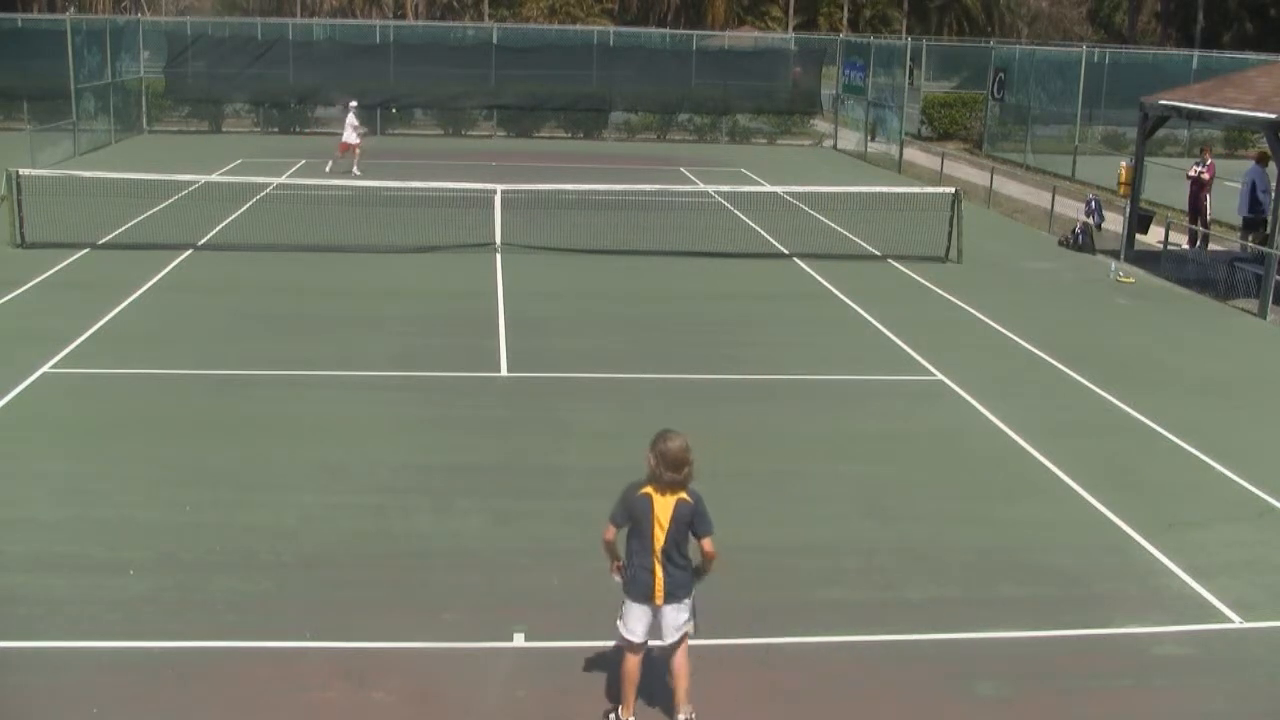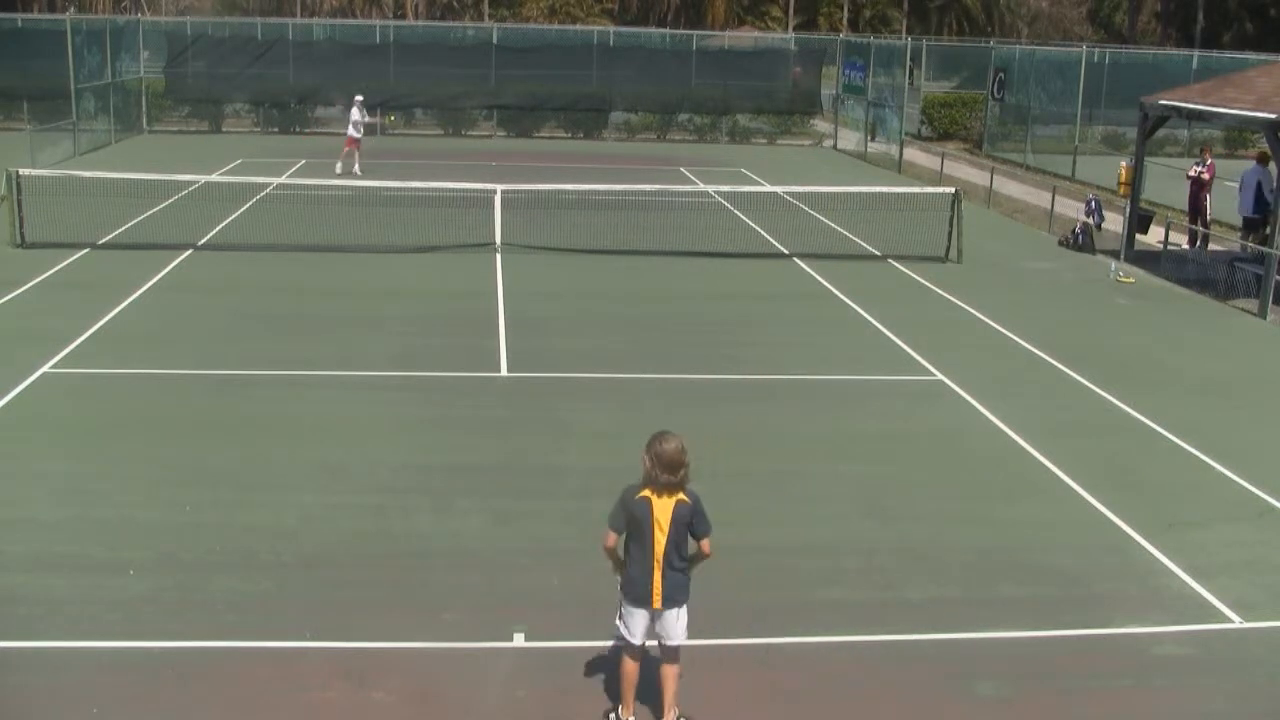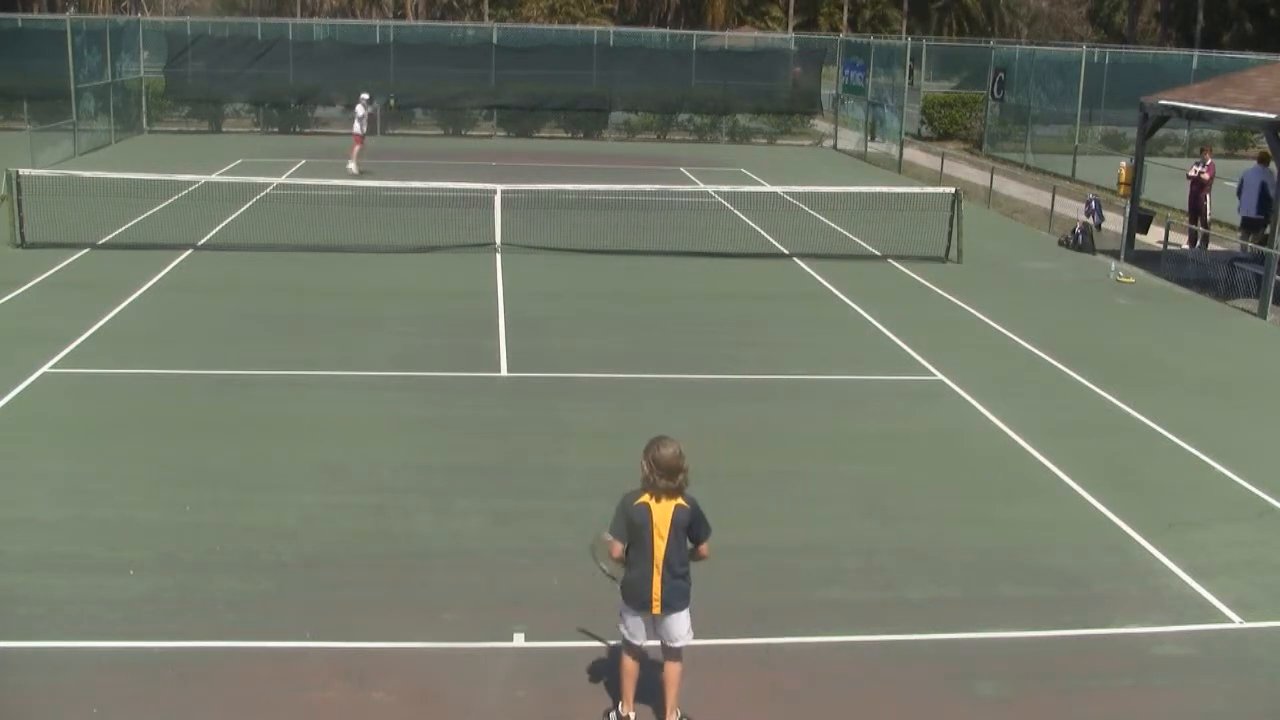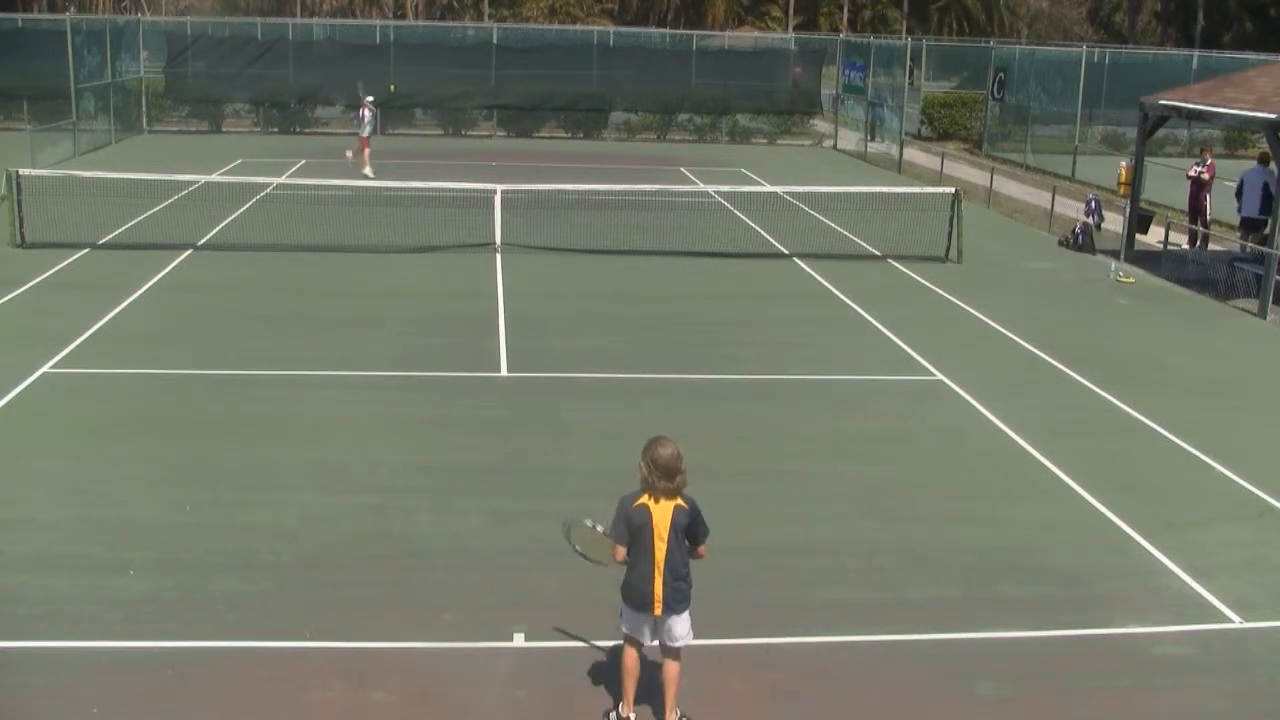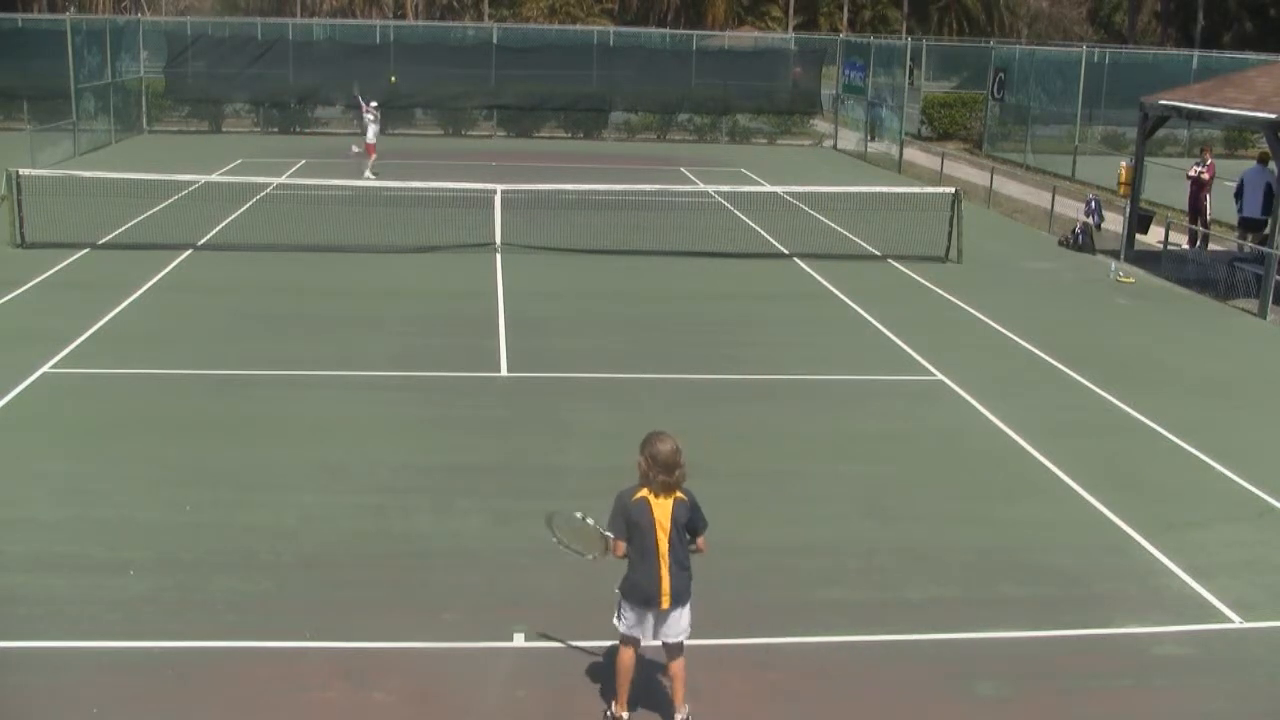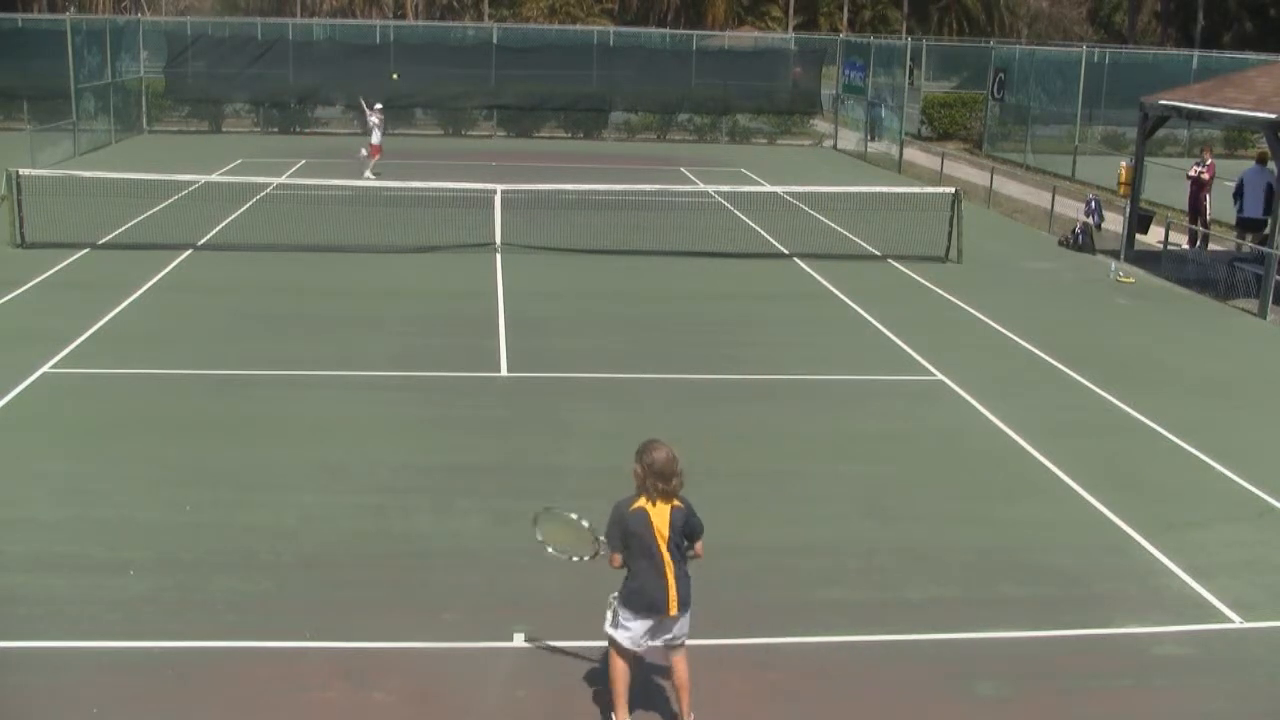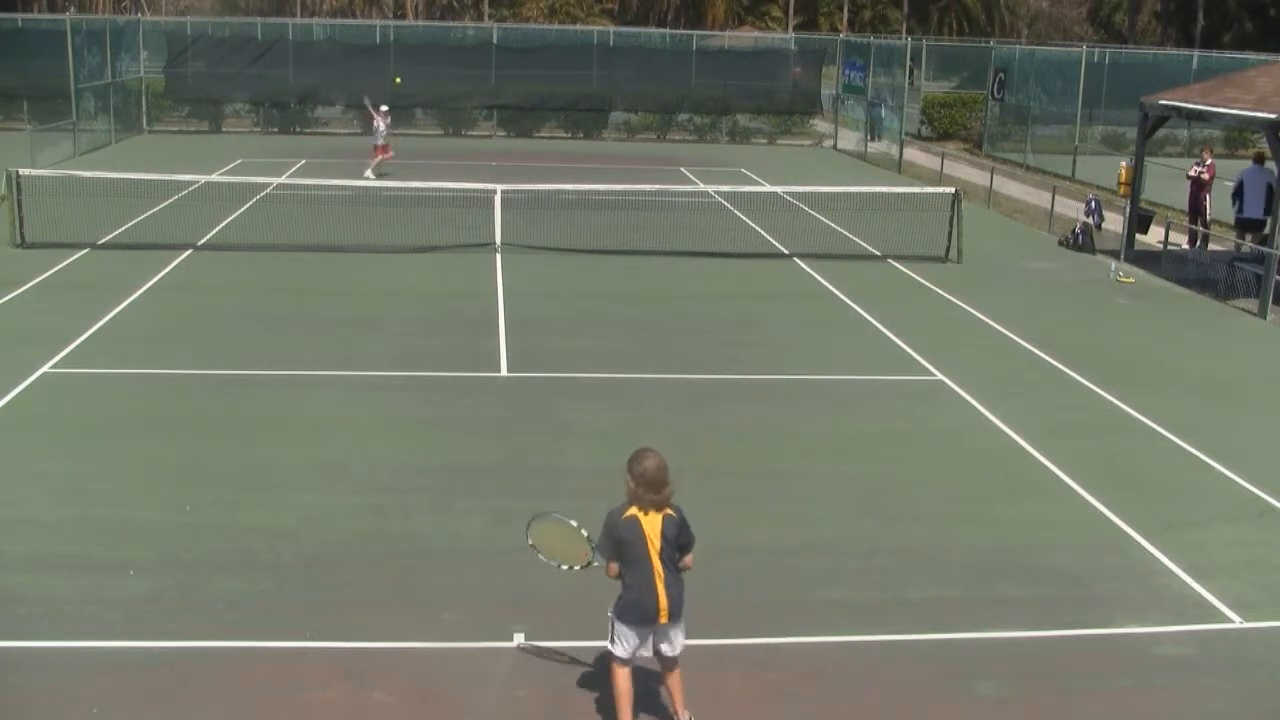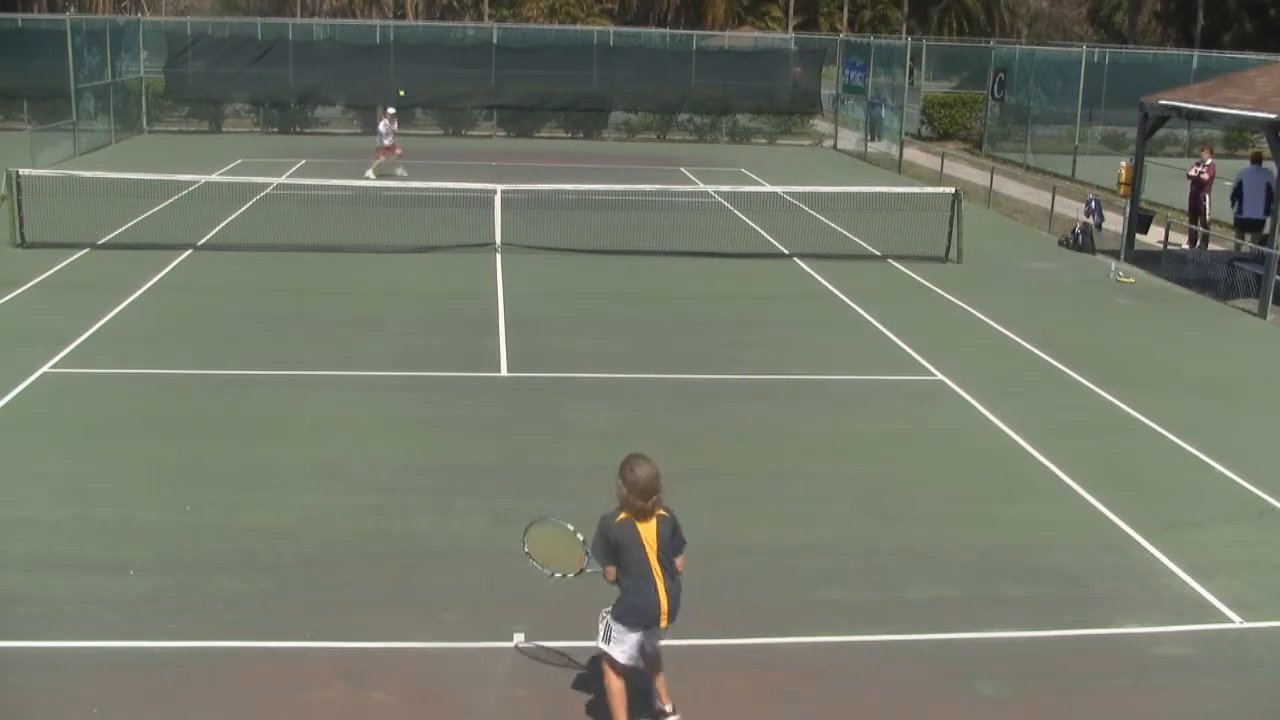
dt=0.1s
person 1, frame 1
left shoulder: (634, 493)
right shoulder: (692, 501)
left elbow: (609, 536)
right elbow: (708, 550)
left wrist: (615, 560)
right wrist: (703, 569)
left hip: (638, 586)
right hip: (677, 588)
left knee: (633, 649)
right knee: (678, 646)
person 1, frame 2
left shoulder: (631, 496)
right shoulder: (690, 501)
left elbow: (610, 544)
right elbow: (705, 550)
left wrist: (619, 563)
left hip: (636, 590)
right hip: (674, 591)
left knee: (631, 650)
right knee: (670, 654)
person 1, frame 3
left shoulder: (631, 502)
right shoulder: (688, 506)
left elbow: (616, 552)
right elbow: (703, 552)
left hip: (637, 593)
right hip: (675, 595)
left knee: (632, 649)
right knee: (673, 654)
person 1, frame 4
left shoulder: (629, 505)
right shoulder: (687, 506)
left elbow: (619, 556)
right elbow: (700, 551)
left hip: (637, 594)
right hip: (675, 596)
left knee: (633, 644)
right knee: (672, 653)
person 1, frame 5
left shoulder: (627, 499)
right shoulder: (686, 500)
left elbow: (619, 551)
right elbow: (700, 545)
left hip: (638, 589)
right hip: (676, 589)
left knee: (628, 643)
right knee: (674, 649)
person 1, frame 6
left shoulder: (624, 510)
right shoulder: (682, 507)
left elbow: (616, 561)
right elbow: (697, 550)
left hip: (639, 597)
right hip: (678, 596)
left knee: (619, 651)
right knee: (677, 651)
person 1, frame 7
left shoulder: (617, 518)
right shoulder: (674, 515)
left elbow: (612, 570)
right elbow: (687, 562)
left hip: (634, 607)
right hip: (671, 605)
left knee: (620, 663)
right knee: (669, 661)
person 1, frame 8
left shoulder: (610, 524)
right shoulder: (667, 518)
left elbow: (611, 575)
right elbow: (678, 566)
left hip: (632, 612)
right hip: (669, 608)
left knee: (611, 665)
right knee: (648, 649)
